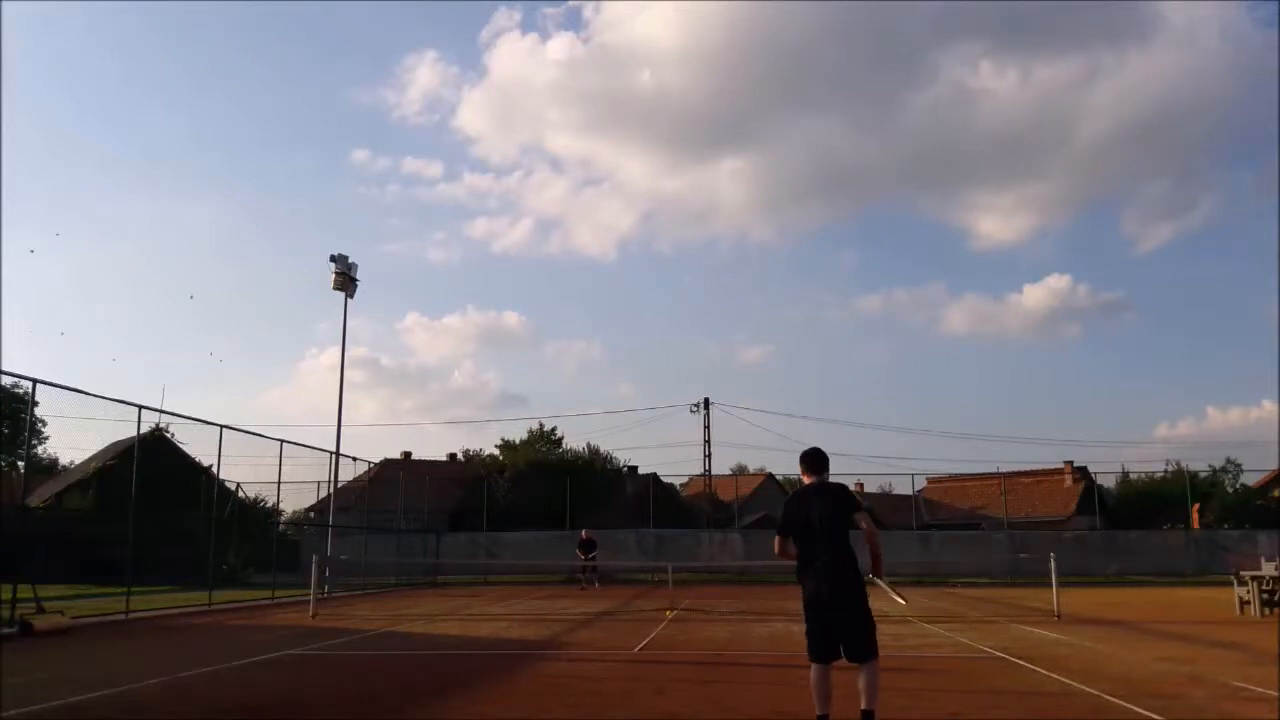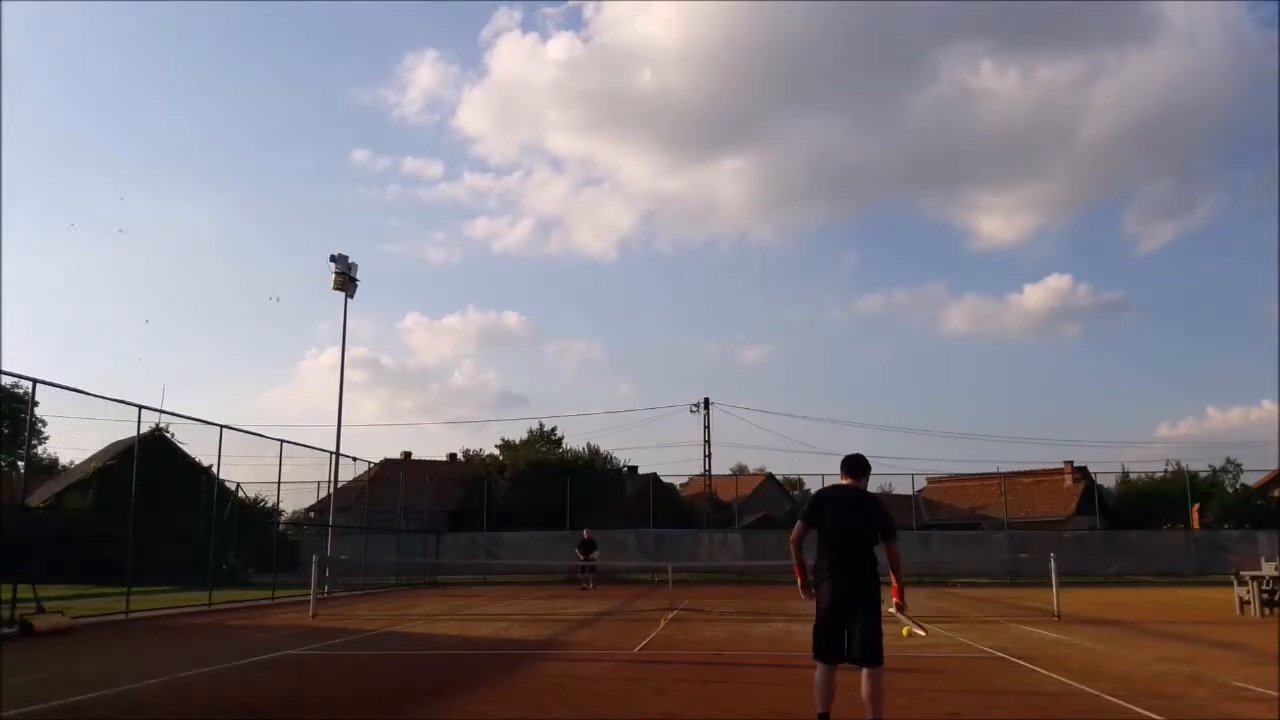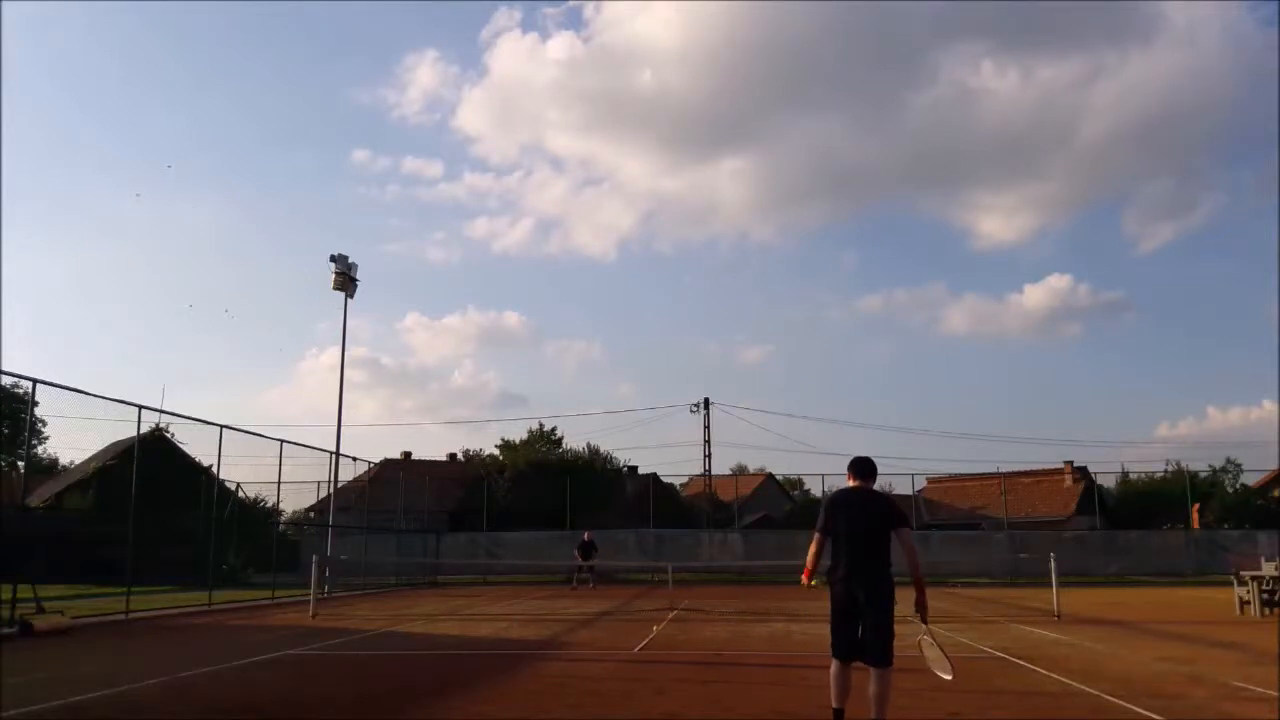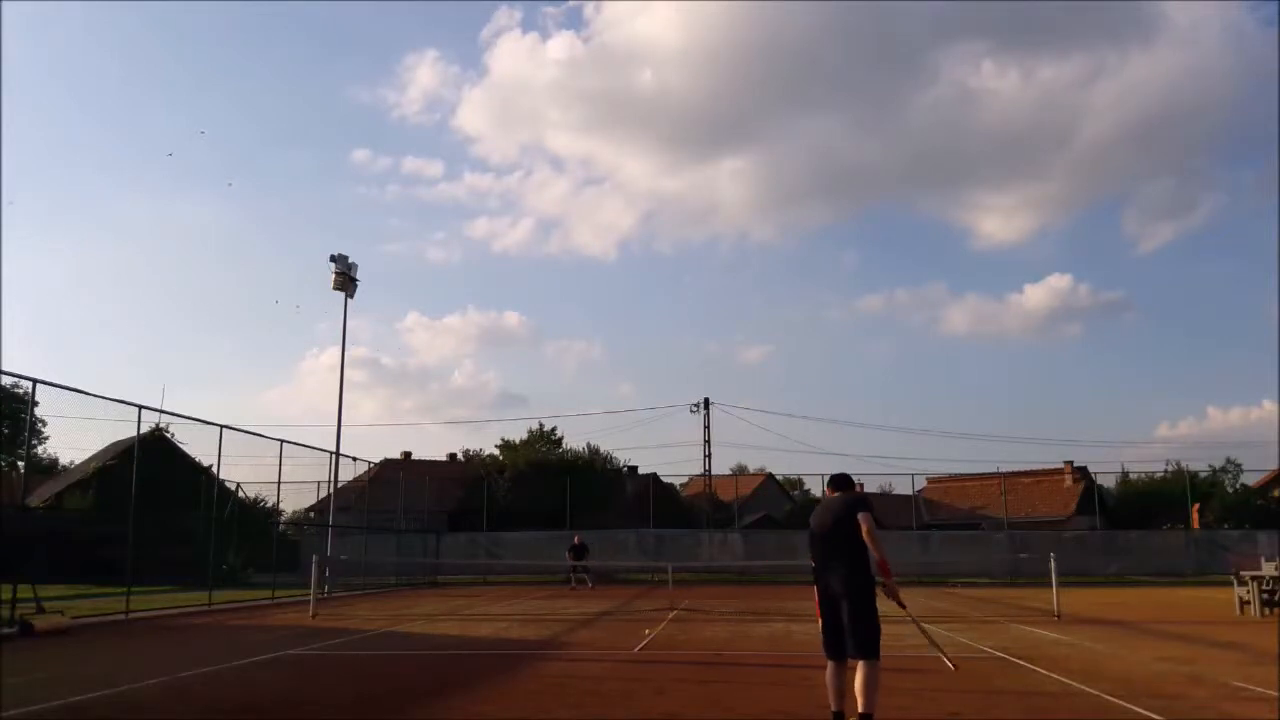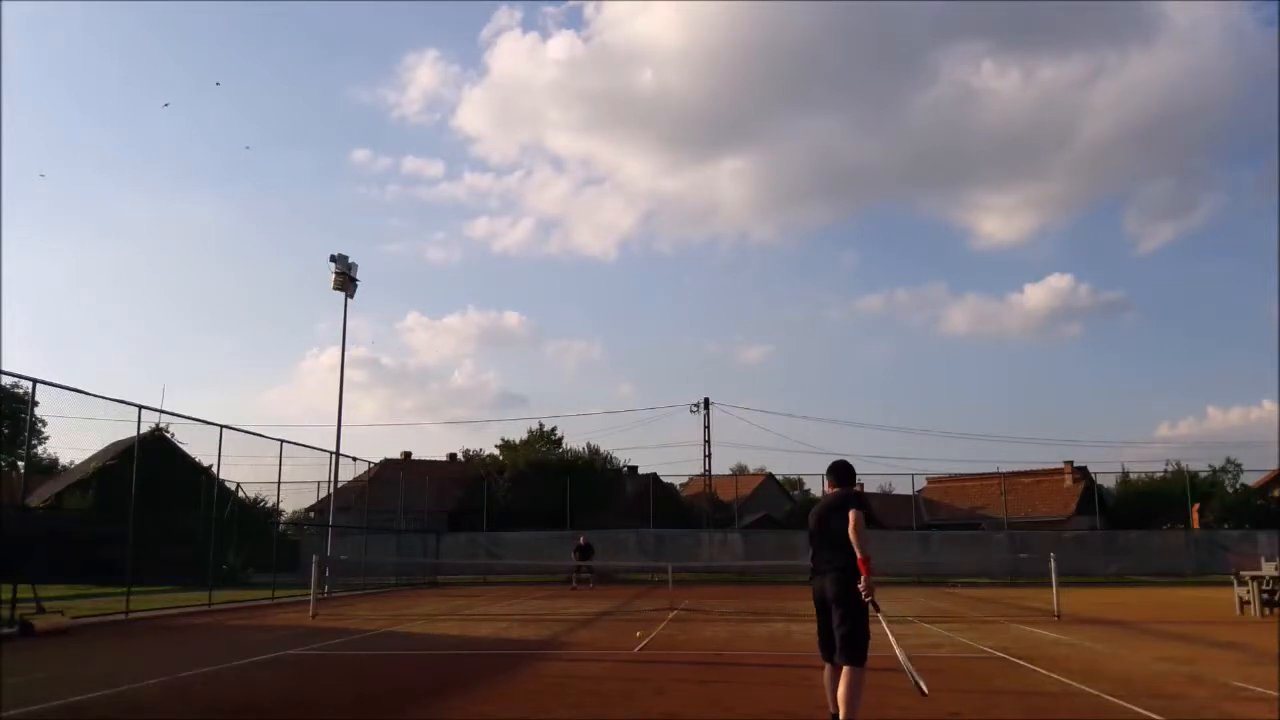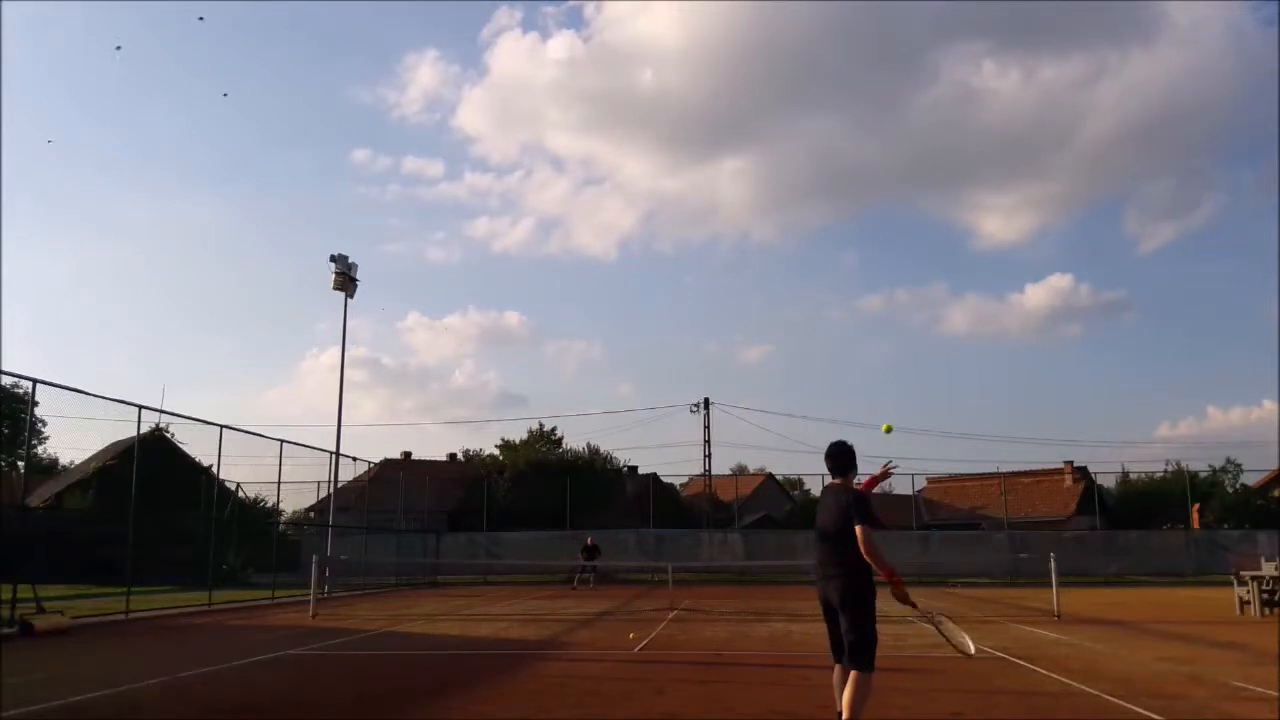
dt=0.5s
person 1, frame 1
left shoulder: (791, 502)
right shoulder: (838, 492)
left elbow: (780, 550)
right elbow: (868, 529)
right wrist: (876, 562)
left hip: (811, 583)
right hip: (844, 579)
left knee: (820, 660)
right knee: (866, 656)
person 1, frame 2
left shoulder: (821, 497)
right shoulder: (874, 504)
left elbow: (795, 540)
right elbow: (893, 555)
left wrist: (802, 576)
right wrist: (898, 593)
left hip: (828, 584)
right hip: (863, 584)
left knee: (826, 661)
right knee: (871, 663)
person 1, frame 3
left shoulder: (833, 501)
right shoulder: (887, 503)
left elbow: (816, 549)
right elbow: (909, 547)
left wrist: (807, 574)
right wrist: (920, 591)
left hip: (841, 584)
right hip: (877, 585)
left knee: (841, 658)
right knee: (880, 663)
person 1, frame 4
left shoulder: (817, 512)
right shoulder: (857, 499)
right elbow: (867, 530)
left wrist: (820, 611)
right wrist: (886, 573)
left hip: (825, 583)
right hip: (854, 579)
left knee: (835, 658)
right knee: (866, 657)
person 1, frame 5
left shoulder: (817, 509)
right shoulder: (855, 497)
right elbow: (855, 526)
right wrist: (866, 569)
left hip: (820, 584)
right hip: (846, 582)
left knee: (832, 660)
right knee: (853, 662)
person 1, frame 6
left shoulder: (827, 494)
right shoulder: (855, 498)
right elbow: (865, 545)
left wrist: (875, 479)
right wrist: (895, 581)
left hip: (827, 586)
right hip: (852, 586)
left knee: (843, 661)
right knee: (861, 667)
